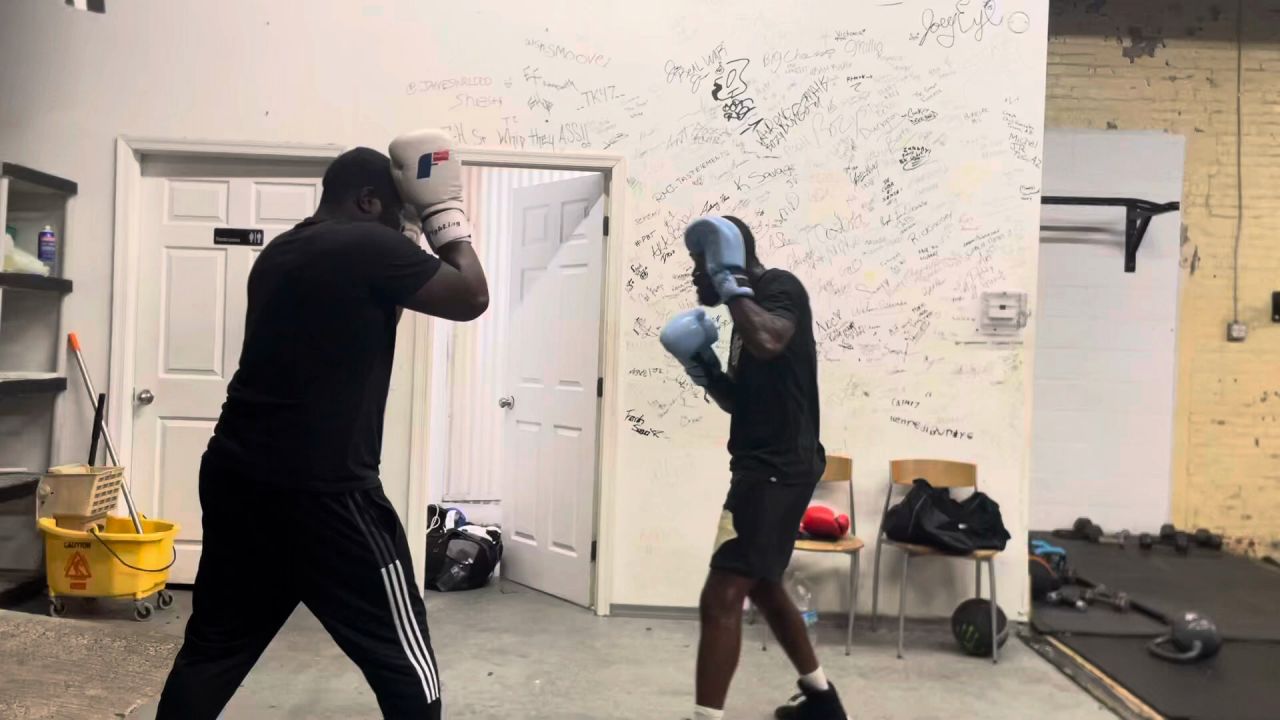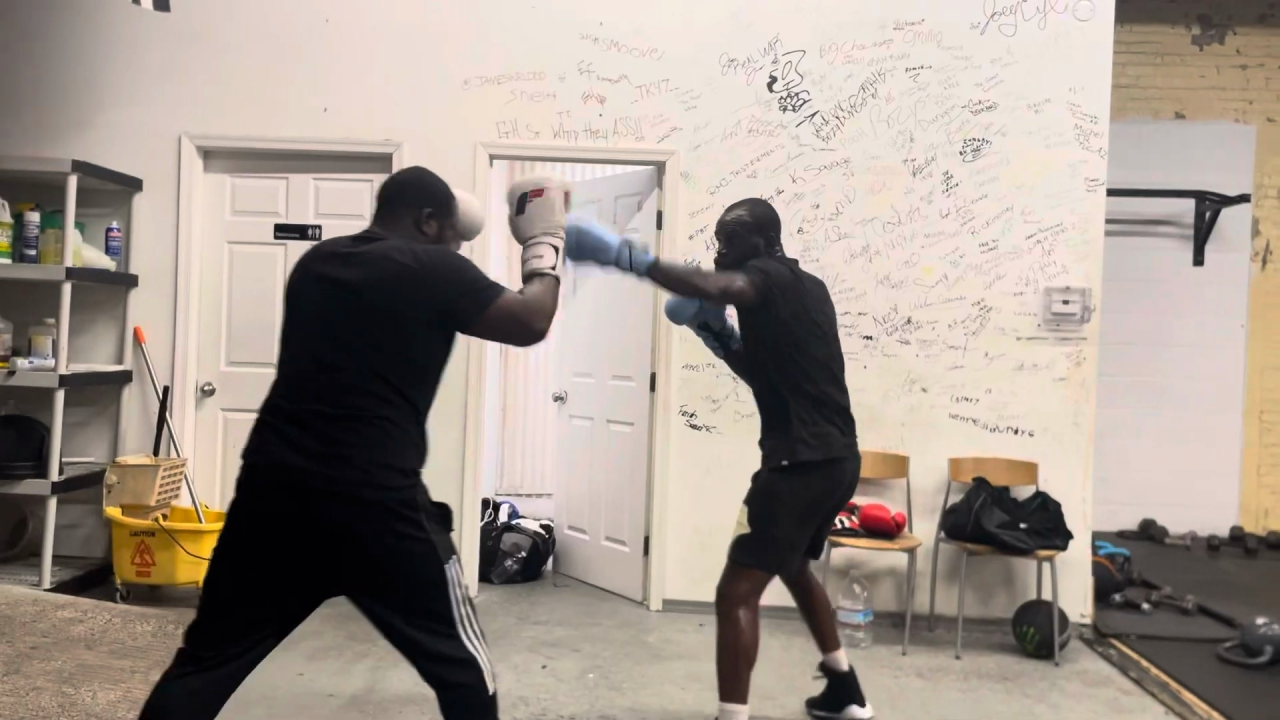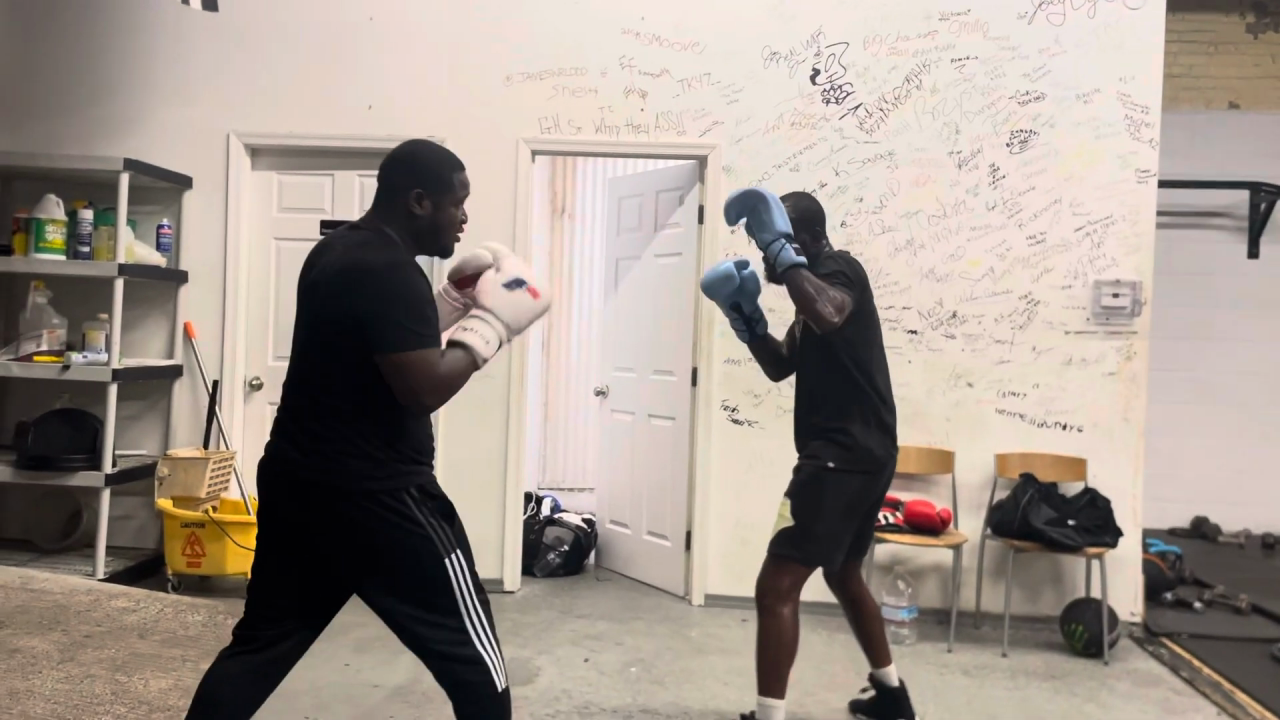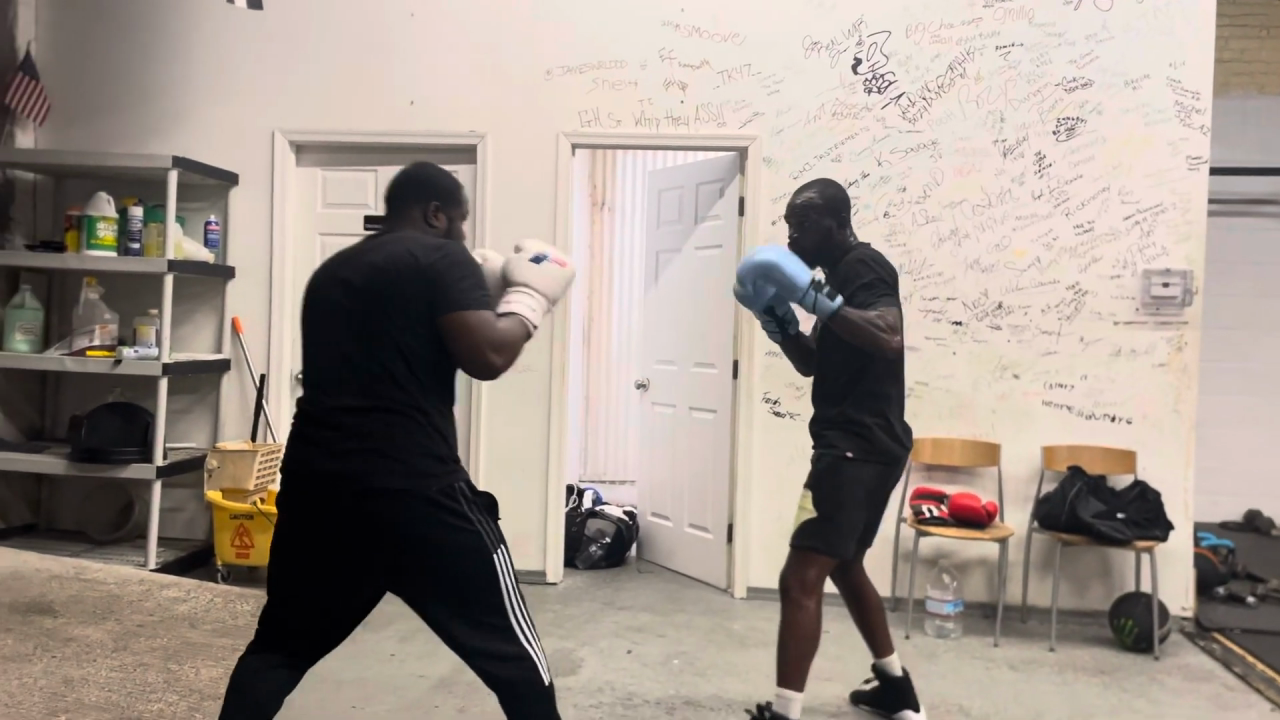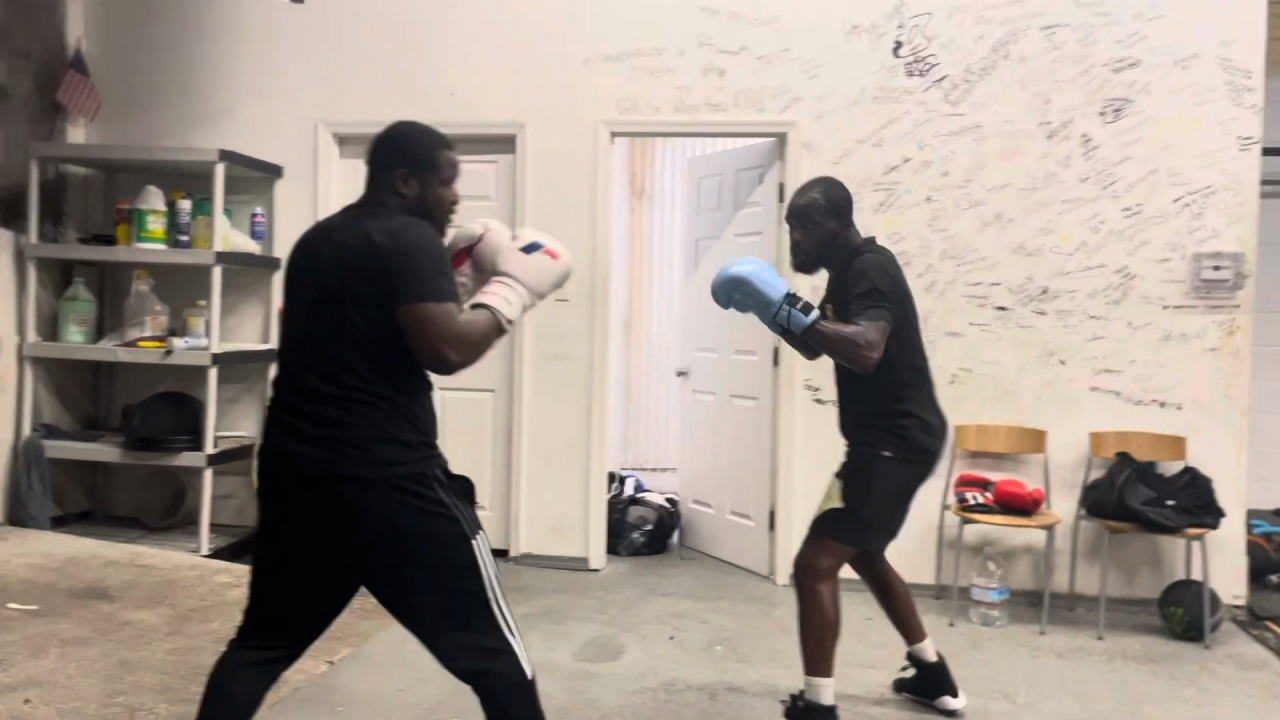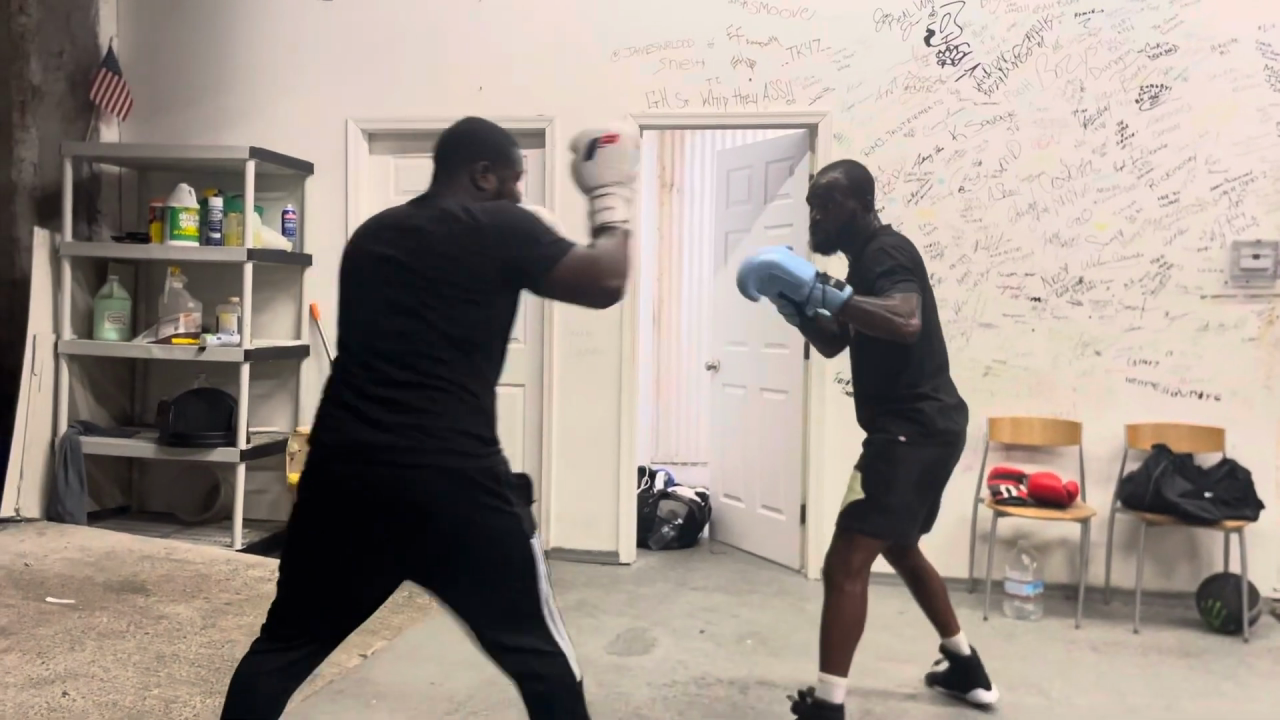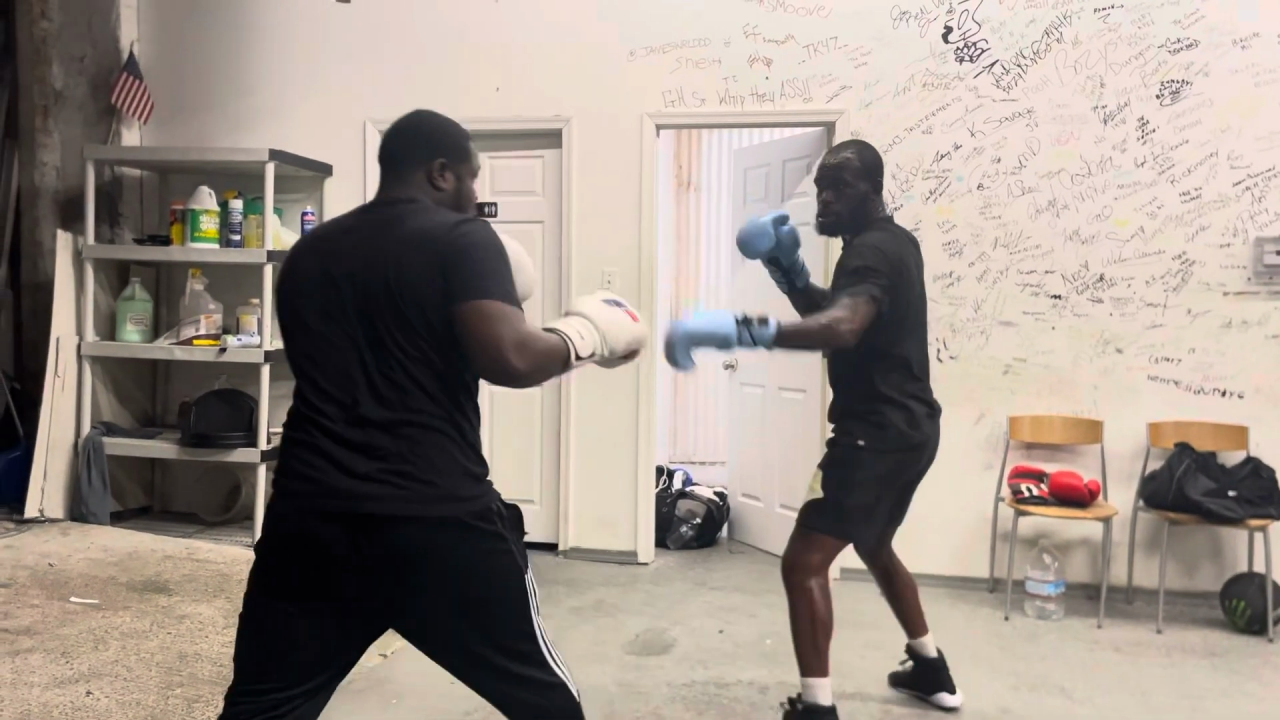
dt=0.7s
person 1, frame 1
left shoulder: (281, 252)
right shoulder: (370, 248)
right elbow: (471, 297)
left wrist: (419, 217)
right wrist: (443, 209)
left hip: (236, 476)
right hip: (322, 491)
left knee: (212, 648)
right knee: (403, 665)
person 1, frame 2
left shoulder: (316, 263)
right shoulder: (432, 271)
right elbow: (530, 322)
right wrist: (543, 243)
left hip: (273, 487)
right hip: (373, 500)
left knee: (208, 657)
right knee: (459, 665)
person 1, frame 3
left shoulder: (335, 252)
right shoulder: (391, 271)
right elbow: (423, 387)
left wrist: (452, 306)
right wrist: (492, 322)
left hip: (297, 483)
right hip: (379, 495)
left knee: (259, 646)
right knee: (470, 657)
person 1, frame 4
left shoulder: (330, 273)
right shoulder: (441, 259)
right elbow: (486, 356)
right wrist: (530, 295)
left hip: (316, 485)
right hip: (415, 490)
left knee: (280, 646)
right knee: (512, 657)
person 1, frame 5
left shoulder: (318, 241)
right shoulder: (408, 242)
right elbow: (447, 350)
left wrist: (449, 282)
right wrist: (513, 287)
left hip: (295, 472)
right hip: (391, 480)
left knee: (264, 639)
right knee: (489, 648)
person 1, frame 6
left shoulder: (372, 235)
right shoulder: (493, 226)
right elbow: (604, 283)
right wrist: (613, 195)
left hip: (342, 465)
right hip: (450, 473)
left knee: (288, 642)
right knee: (539, 652)
person 1, frame 7
left shoulder: (307, 253)
right shoulder: (460, 239)
right elbow: (509, 358)
right wrist: (587, 332)
left hip: (311, 517)
right hip: (442, 517)
person 2, frame 1
left shoulder: (781, 288)
right shoulder: (755, 303)
left elbow: (768, 343)
left wrist: (728, 279)
right wrist: (703, 367)
left hip: (774, 470)
right hip: (774, 465)
left knee: (721, 598)
right knee: (762, 584)
person 2, frame 2
left shoulder: (770, 277)
right shoulder: (804, 286)
left elbow: (710, 286)
left wrist: (623, 254)
right wrist: (719, 336)
left hip: (801, 462)
right hip: (833, 459)
left knee: (737, 593)
right knee: (793, 568)
person 2, frame 3
left shoulder: (839, 269)
right shoulder: (818, 279)
left elbow: (826, 316)
right elbow: (780, 366)
left wrist: (779, 250)
right wrist: (745, 315)
left hip: (841, 457)
right hip: (861, 456)
left knee: (777, 586)
right knee: (843, 575)
person 2, frame 4
left shoulder: (864, 266)
right shoulder: (839, 274)
left elbow: (888, 337)
right elbow: (812, 364)
left wrist: (814, 295)
right wrist: (777, 315)
left hip: (858, 446)
right hip: (863, 446)
left knee: (801, 578)
right knee: (844, 564)
person 2, frame 5
left shoulder: (872, 270)
right shoulder: (848, 268)
left elbow: (865, 352)
right elbow: (819, 345)
left wrist: (786, 309)
right wrist: (777, 306)
left hip: (893, 444)
right hip: (897, 440)
left knee: (815, 565)
right knee: (864, 553)
right ankle: (934, 676)
person 2, frame 6
left shoulder: (887, 252)
right shoulder: (867, 258)
left elbow: (905, 322)
right elbow: (833, 342)
left wrist: (821, 288)
right wrist: (795, 301)
left hip: (911, 430)
right hip: (925, 427)
left knee: (846, 564)
right knee: (900, 547)
right ankle: (966, 669)
person 2, frame 7
left shoulder: (874, 250)
right shoulder: (889, 243)
left elbow: (840, 326)
right elbow: (827, 316)
left wrist: (740, 330)
right wrist: (786, 267)
left hip: (878, 433)
right hip: (908, 427)
left knee: (804, 562)
right knee: (874, 546)
right ankle: (932, 670)
